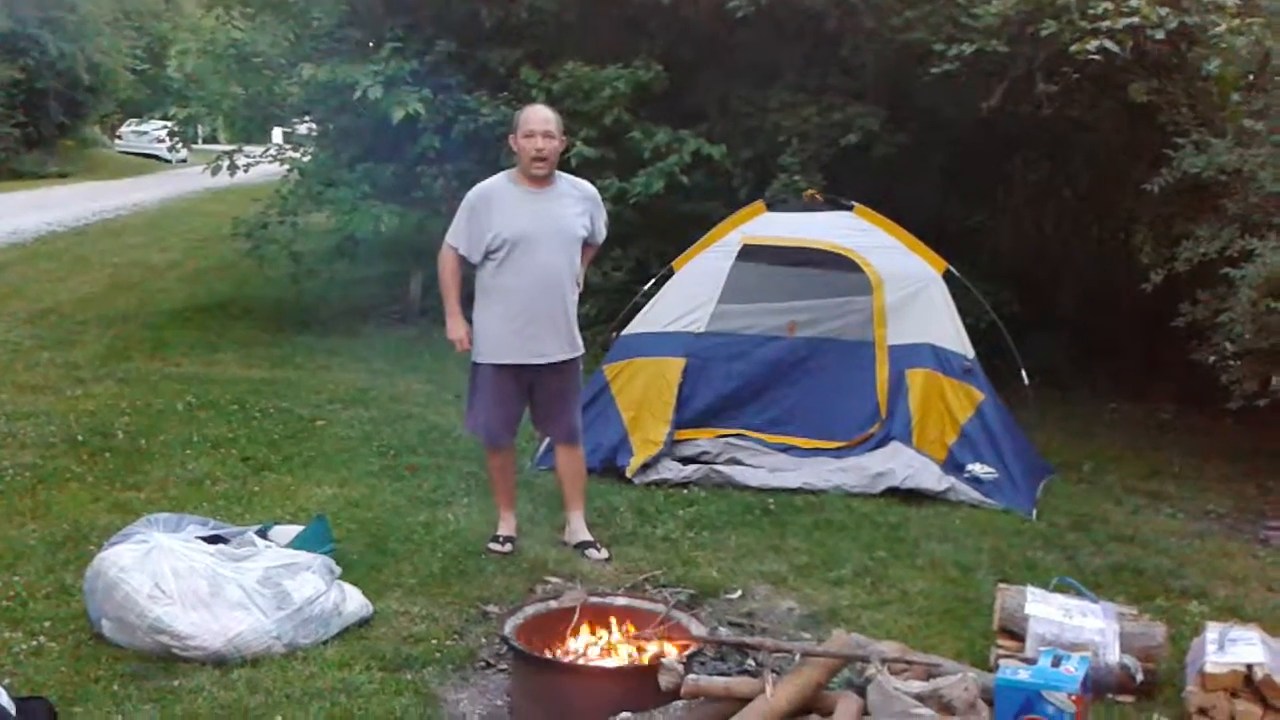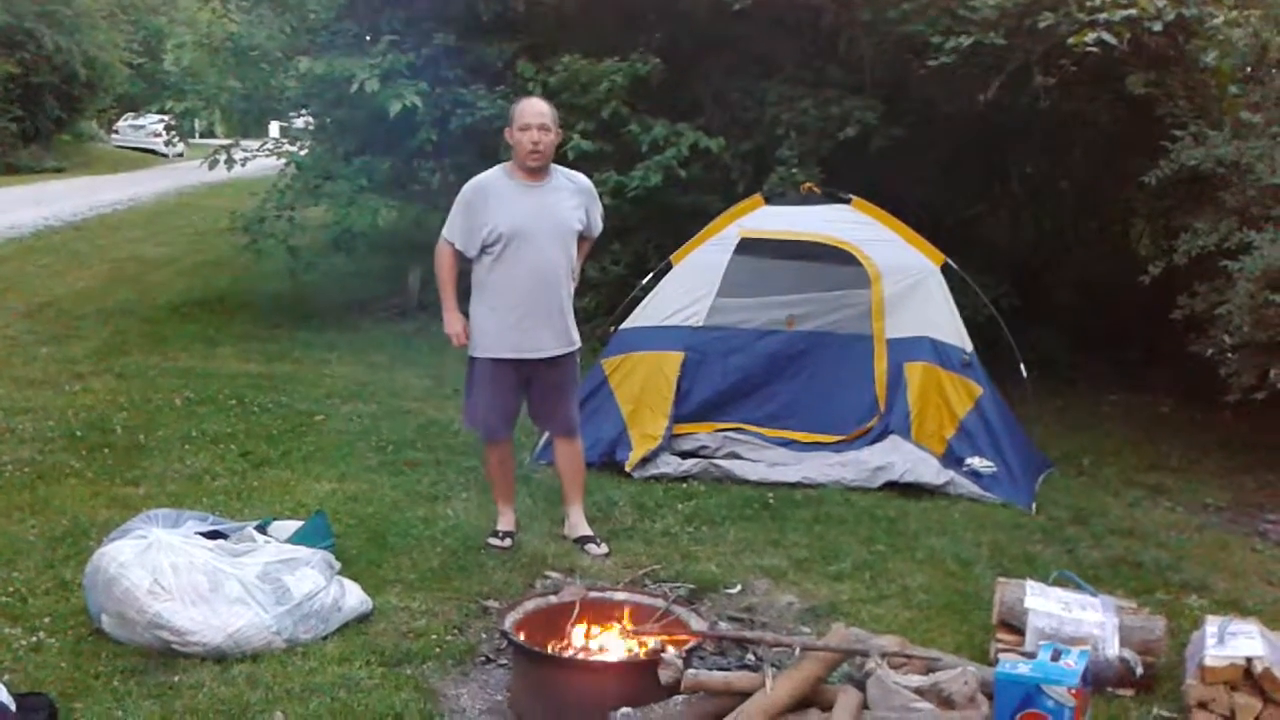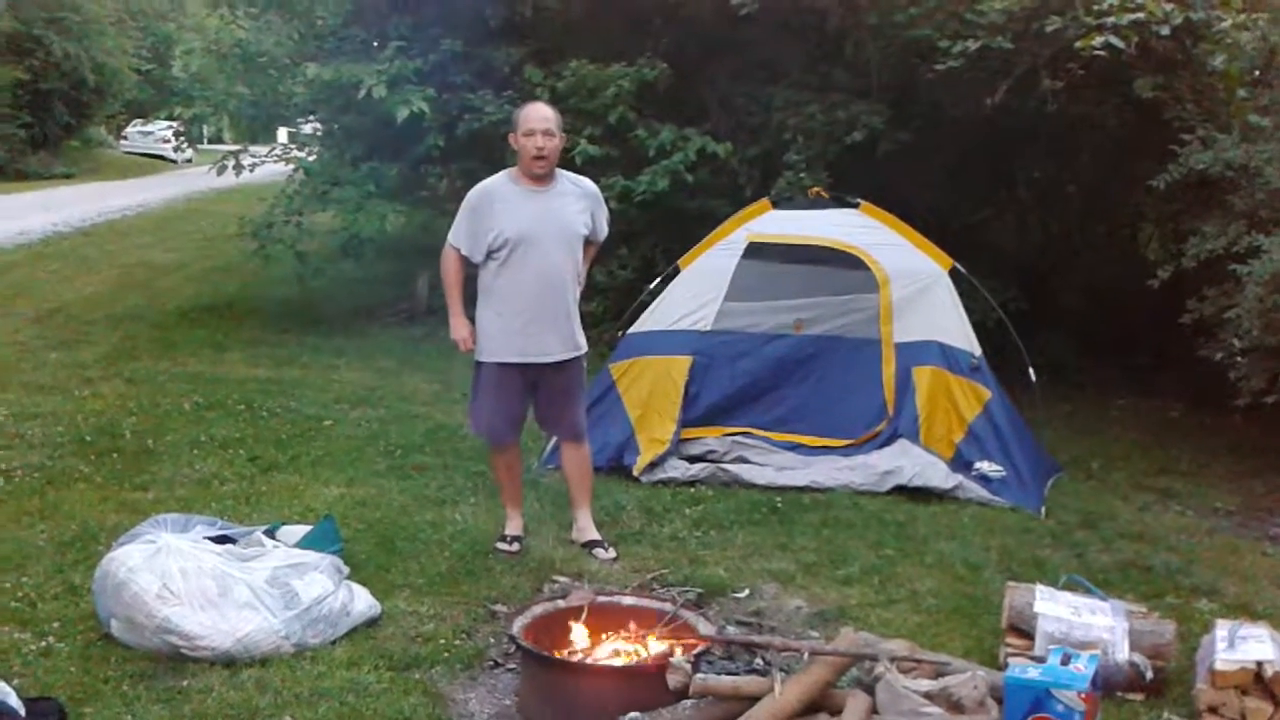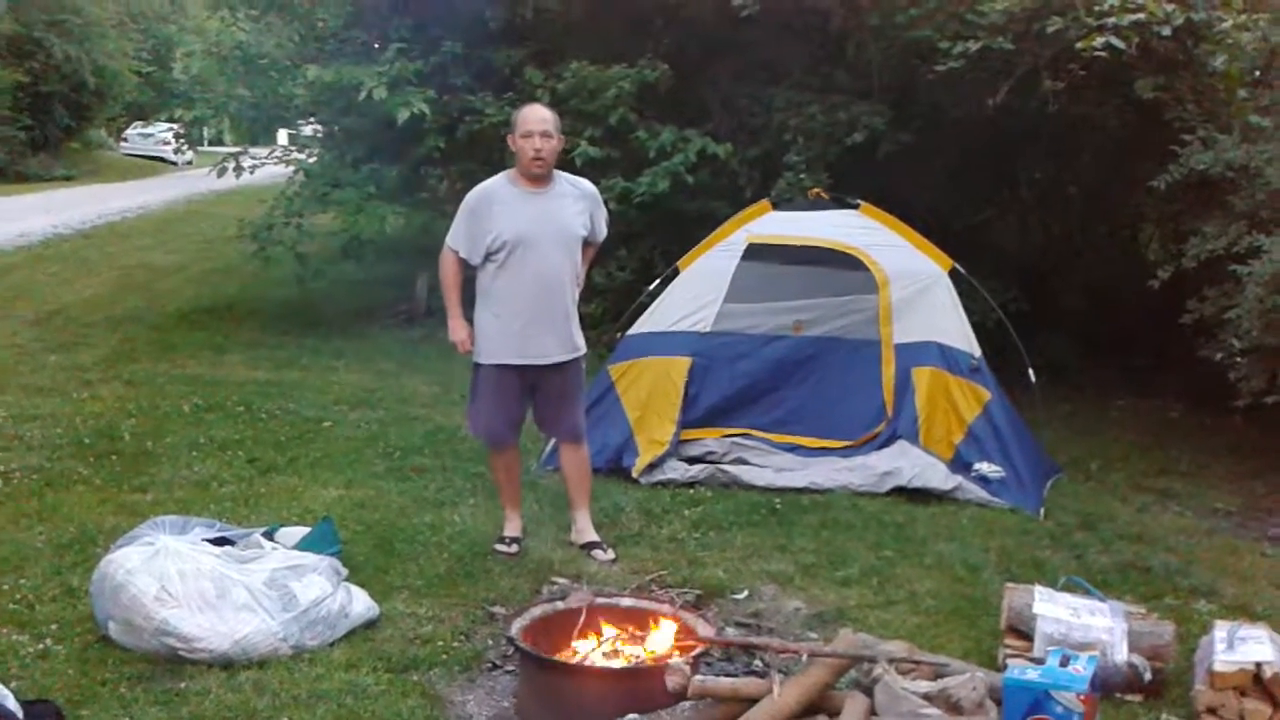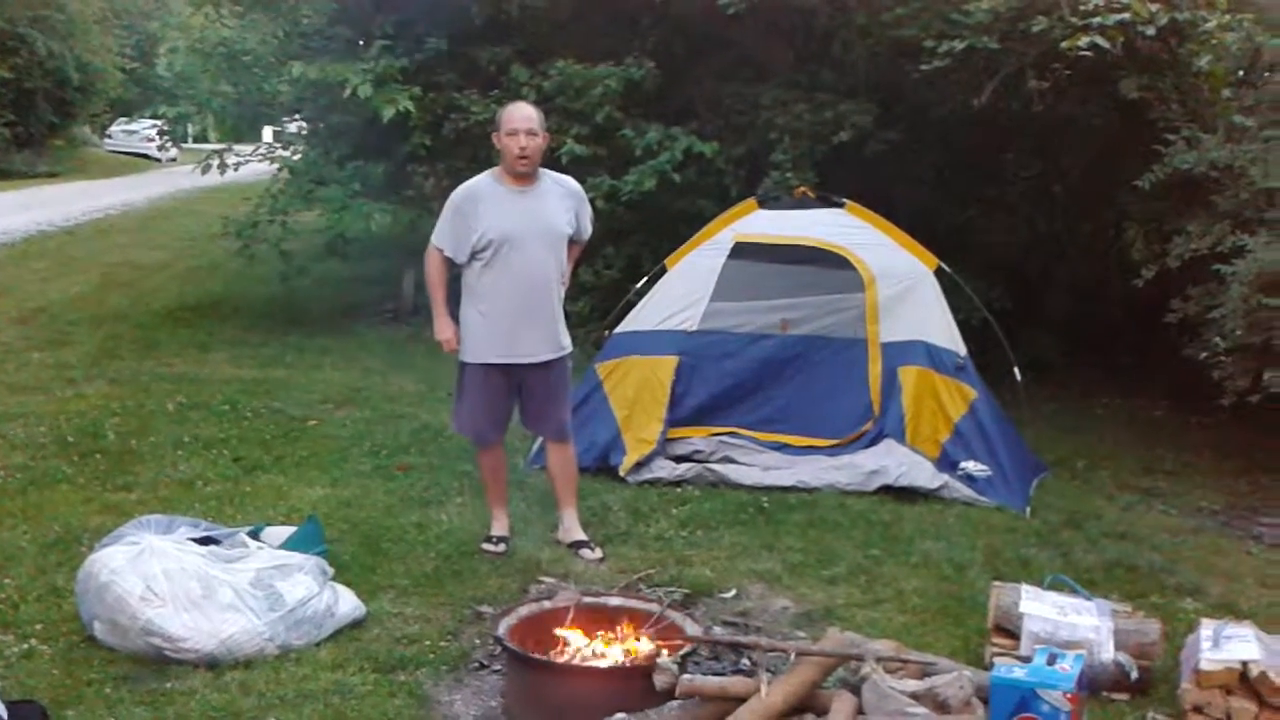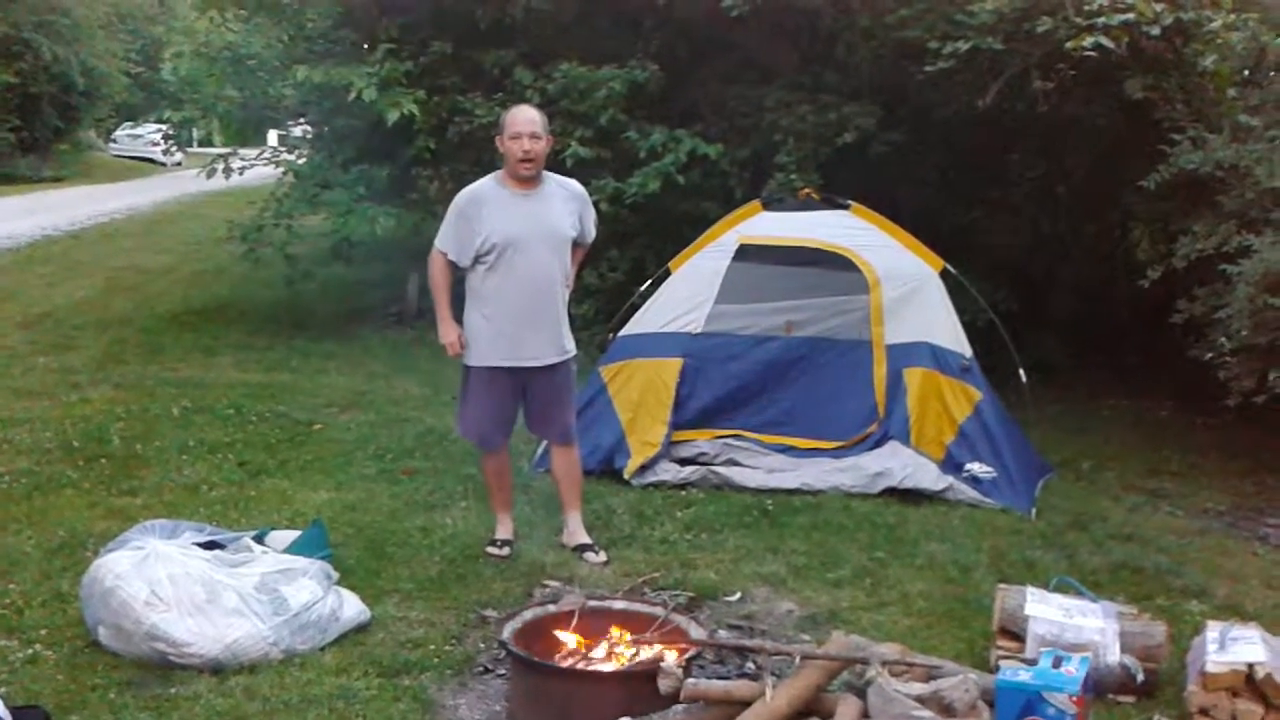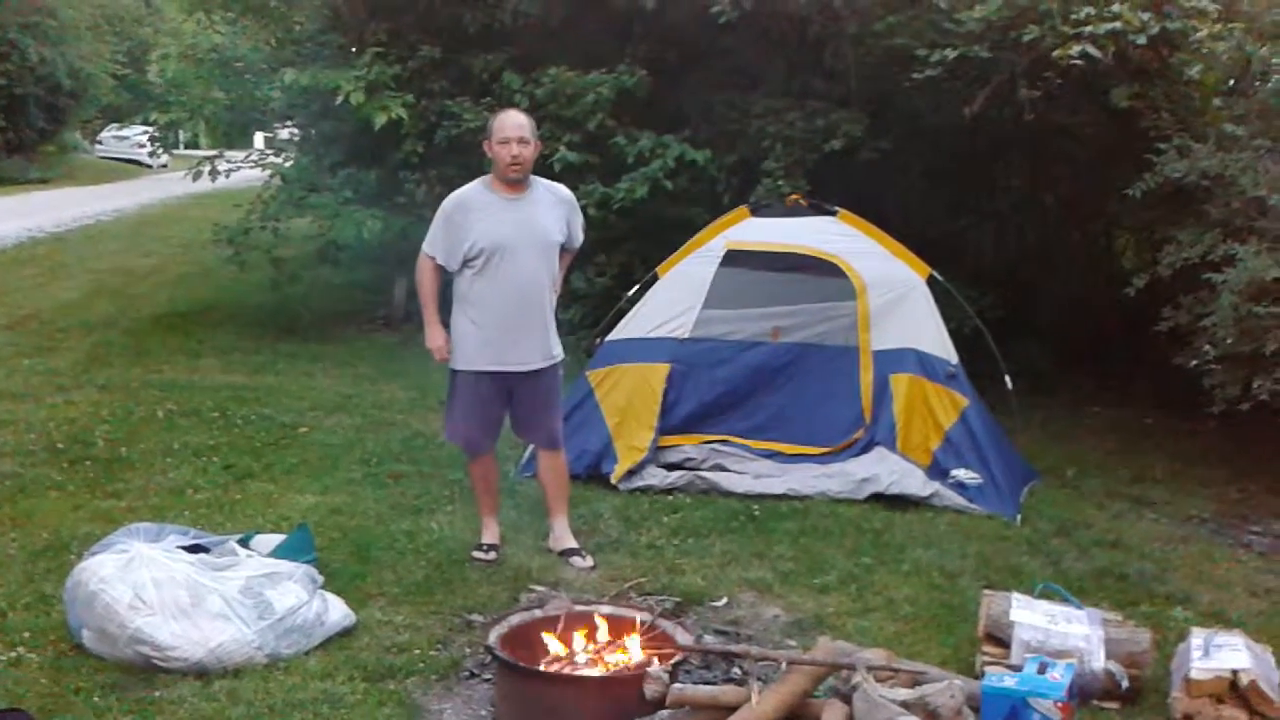
dt=0.2s
person 1, frame 1
left shoulder: (583, 195)
right shoulder: (486, 196)
right elbow: (450, 255)
right wrist: (454, 317)
left hip: (561, 344)
right hip: (499, 346)
left knee: (568, 435)
right knee: (497, 437)
left ankle: (576, 525)
right ankle: (506, 520)
person 1, frame 2
left shoulder: (579, 188)
right shoulder: (481, 190)
right elbow: (446, 249)
right wrist: (451, 311)
left hip: (557, 338)
right hip: (495, 341)
left knee: (566, 428)
right knee: (495, 431)
left ankle: (576, 519)
right ankle: (505, 516)
person 1, frame 3
left shoulder: (584, 192)
right shoulder: (487, 195)
right elbow: (452, 254)
right wrist: (457, 317)
left hip: (564, 342)
right hip: (502, 346)
left knee: (574, 433)
right knee: (502, 436)
left ankle: (584, 523)
right ankle: (513, 520)
person 1, frame 4
left shoulder: (583, 193)
right shoulder: (485, 197)
right elbow: (451, 257)
right wrist: (455, 319)
left hip: (563, 344)
right hip: (500, 347)
left knee: (572, 434)
right knee: (501, 438)
left ankle: (582, 525)
right ankle: (512, 521)
person 1, frame 5
left shoulder: (567, 191)
right shoulder: (470, 196)
right elbow: (436, 255)
right wrist: (441, 317)
left hip: (548, 342)
right hip: (486, 345)
left knee: (558, 432)
right knee: (487, 436)
left ankle: (570, 523)
right ankle: (499, 520)
person 1, frame 6
left shoulder: (571, 194)
right shoulder: (474, 199)
right elbow: (440, 259)
right wrist: (445, 321)
left hip: (553, 346)
right hip: (490, 349)
left knee: (563, 435)
right knee: (492, 440)
left ankle: (574, 526)
right ankle: (503, 524)
person 1, frame 7
left shoulder: (559, 199)
right shoulder: (462, 204)
right elbow: (428, 263)
right wrist: (432, 325)
left hip: (540, 351)
right hip: (477, 353)
left knee: (550, 440)
right knee: (478, 444)
left ankle: (560, 531)
right ankle: (489, 528)
